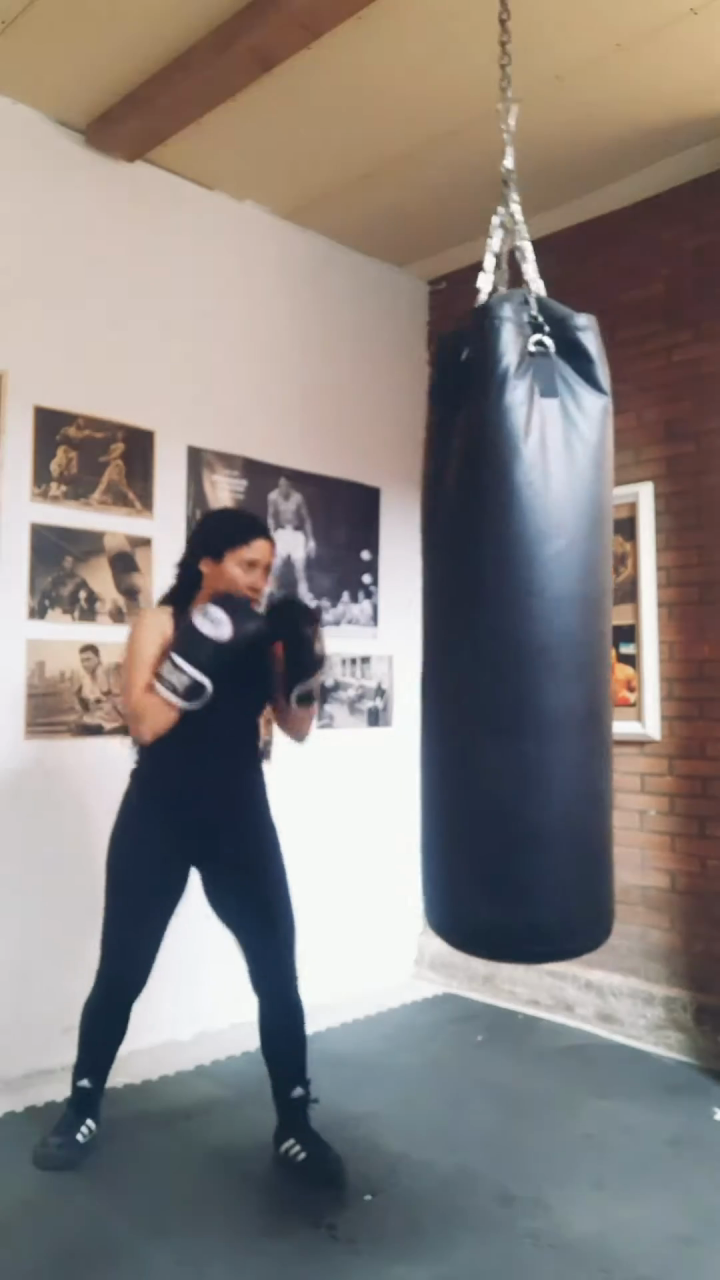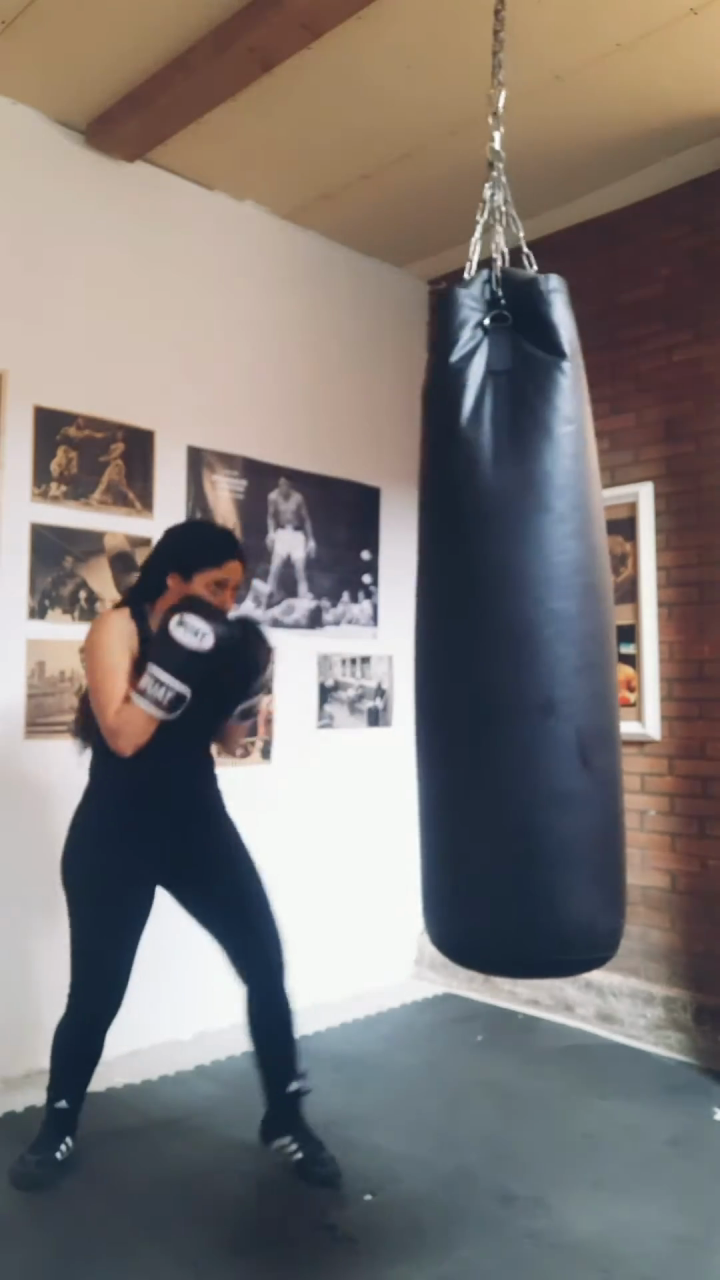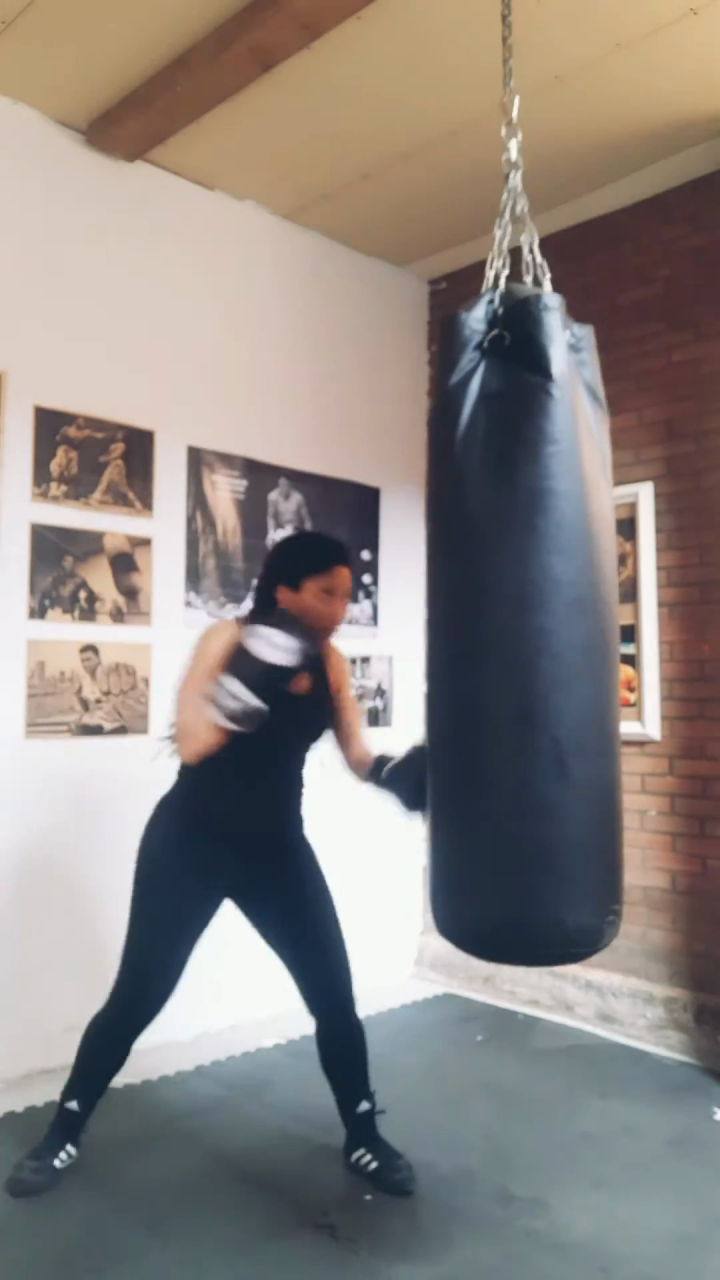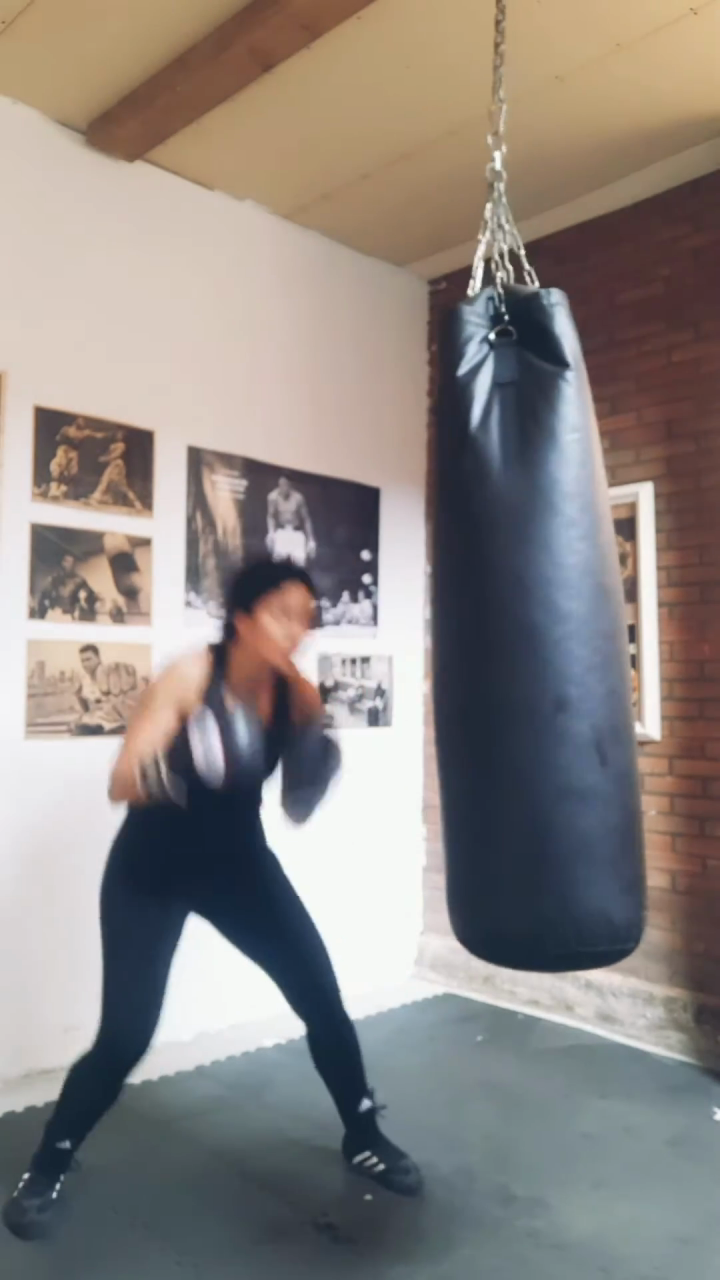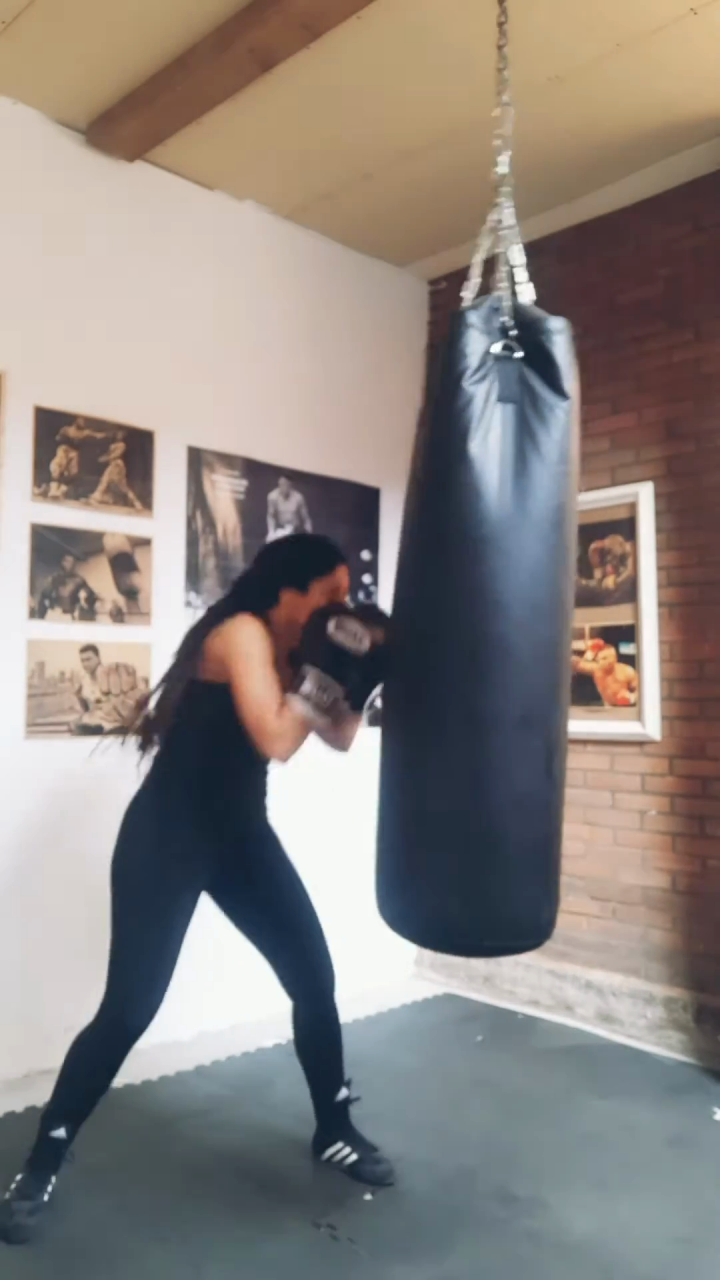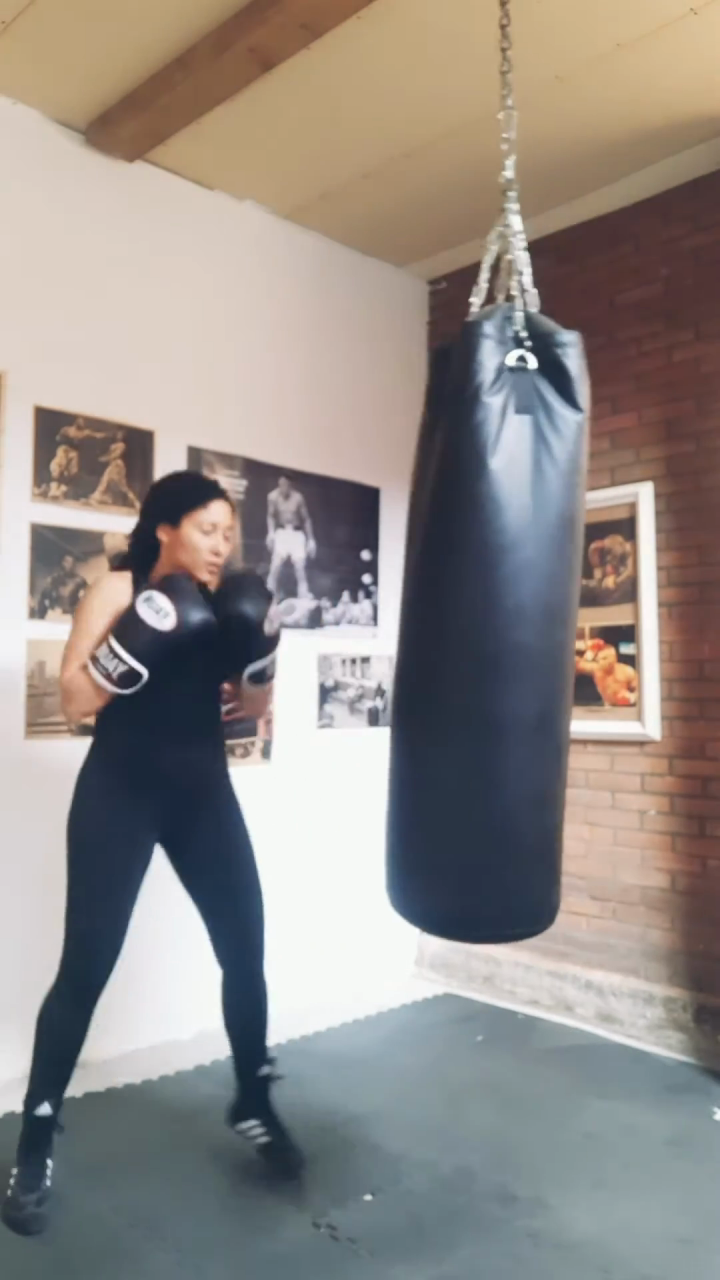
dt=0.7s
person 1, frame 1
left shoulder: (262, 630)
right shoulder: (160, 624)
left elbow: (297, 729)
right elbow: (144, 724)
left wrist: (302, 659)
right wrist: (201, 650)
left hip: (240, 817)
right hip: (158, 819)
left knee: (278, 974)
right knee: (121, 973)
left ankle: (294, 1126)
right ankle: (83, 1109)
person 1, frame 2
left shoulder: (211, 634)
right shoulder: (117, 631)
left elbow: (226, 733)
right elbow: (122, 737)
left wrist: (245, 682)
right wrist: (179, 658)
left hip: (196, 823)
right hip: (112, 832)
left knee: (264, 965)
right knee: (97, 993)
left ankle: (286, 1119)
right ankle: (57, 1130)
person 1, frame 3
left shoulder: (328, 660)
right shoulder: (226, 640)
left elbow: (358, 753)
right elbow: (189, 744)
left wrist: (398, 772)
left hip: (275, 846)
right hip: (187, 840)
left knee: (334, 998)
right knee: (137, 997)
left ankle: (363, 1134)
right ankle: (65, 1135)
person 1, frame 4
left shoulder: (297, 692)
right shoulder: (187, 680)
left elbow: (295, 809)
right elbow: (122, 787)
left wrist: (308, 786)
right wrist: (187, 765)
left hip: (239, 864)
right hip: (147, 872)
left knee: (323, 1001)
right knee: (125, 1041)
left ankle: (363, 1137)
person 1, frame 5
left shoulder: (291, 649)
right shoulder: (242, 635)
left elbow: (342, 738)
right elbow: (276, 742)
left hip: (241, 834)
right hip: (166, 838)
left knee: (314, 978)
right knee: (128, 1011)
left ankle: (334, 1131)
person 1, frame 6
left shoulder: (227, 602)
right shoulder: (116, 592)
left elbow: (256, 706)
right elbow: (76, 704)
left wrist: (261, 642)
right wrist: (142, 634)
left hip: (204, 791)
right hip: (120, 792)
left knee: (246, 954)
right knee: (87, 969)
left ankle: (254, 1107)
